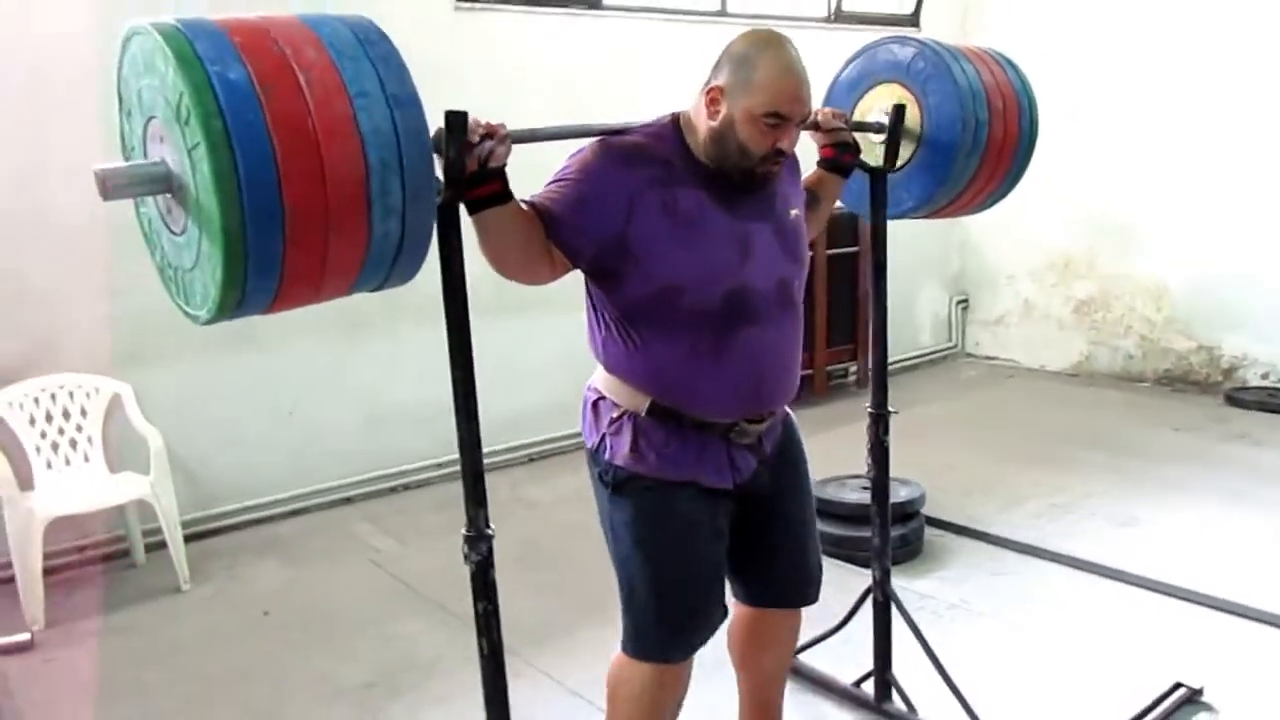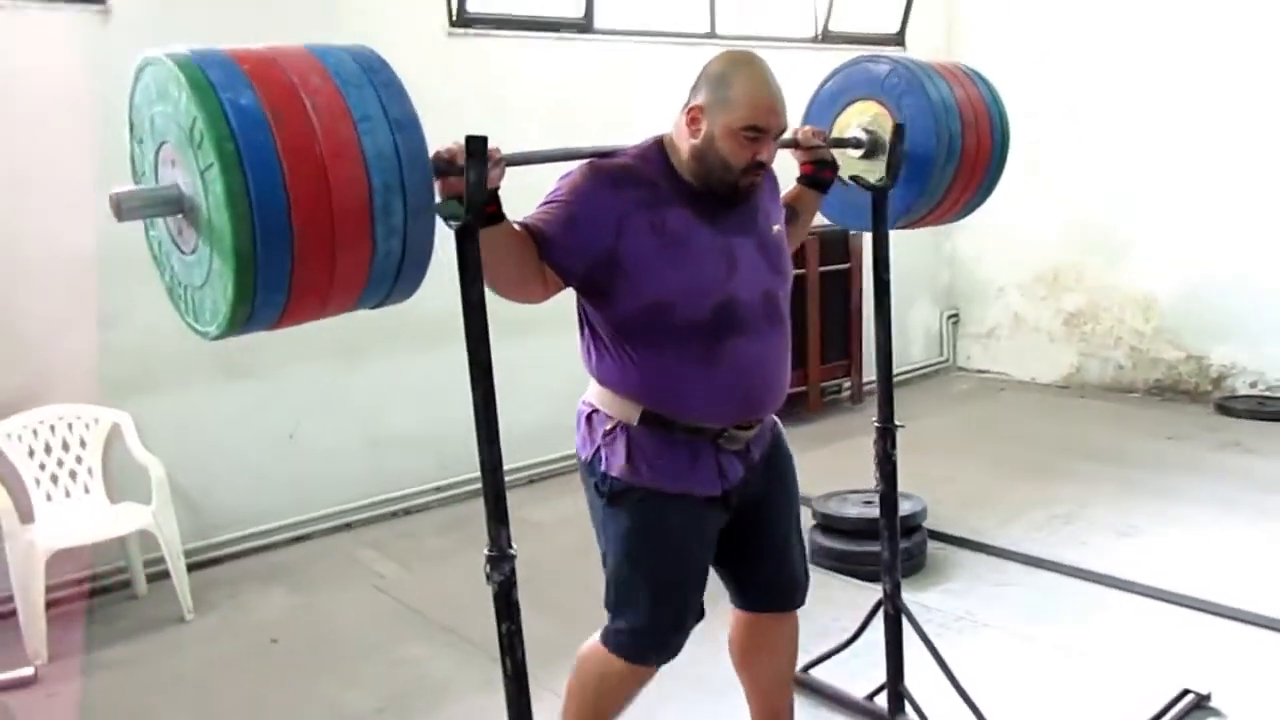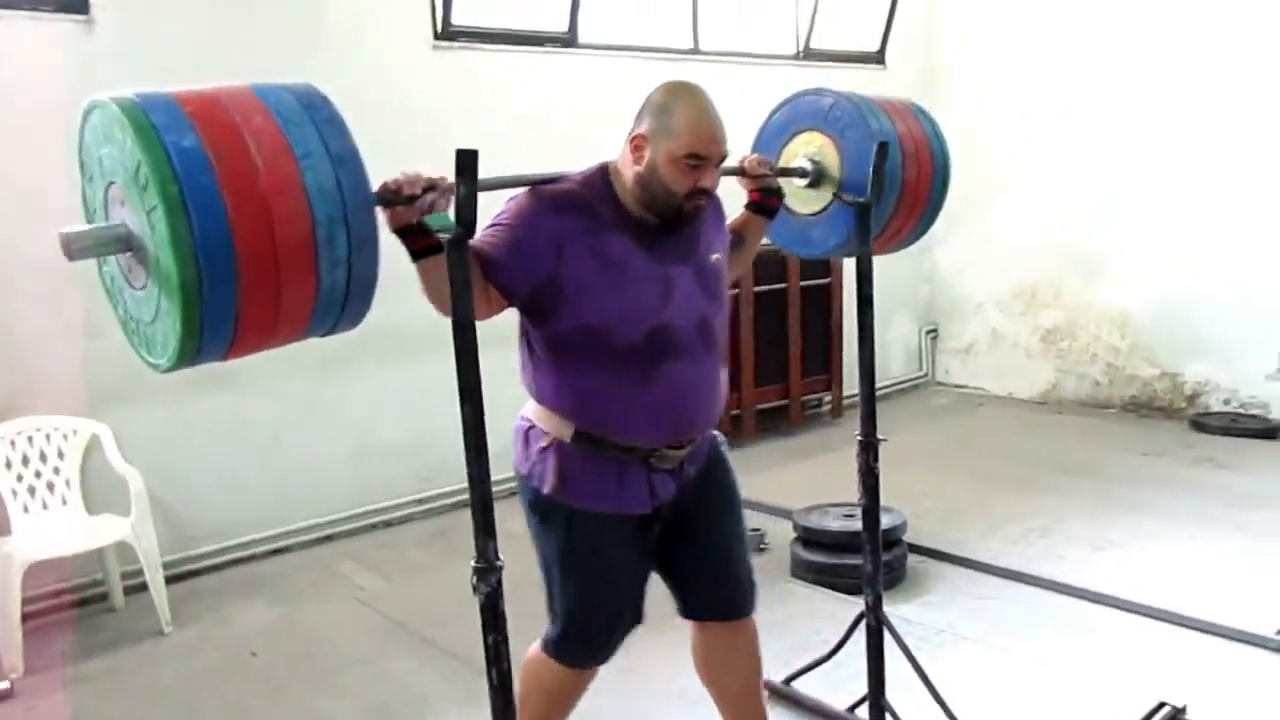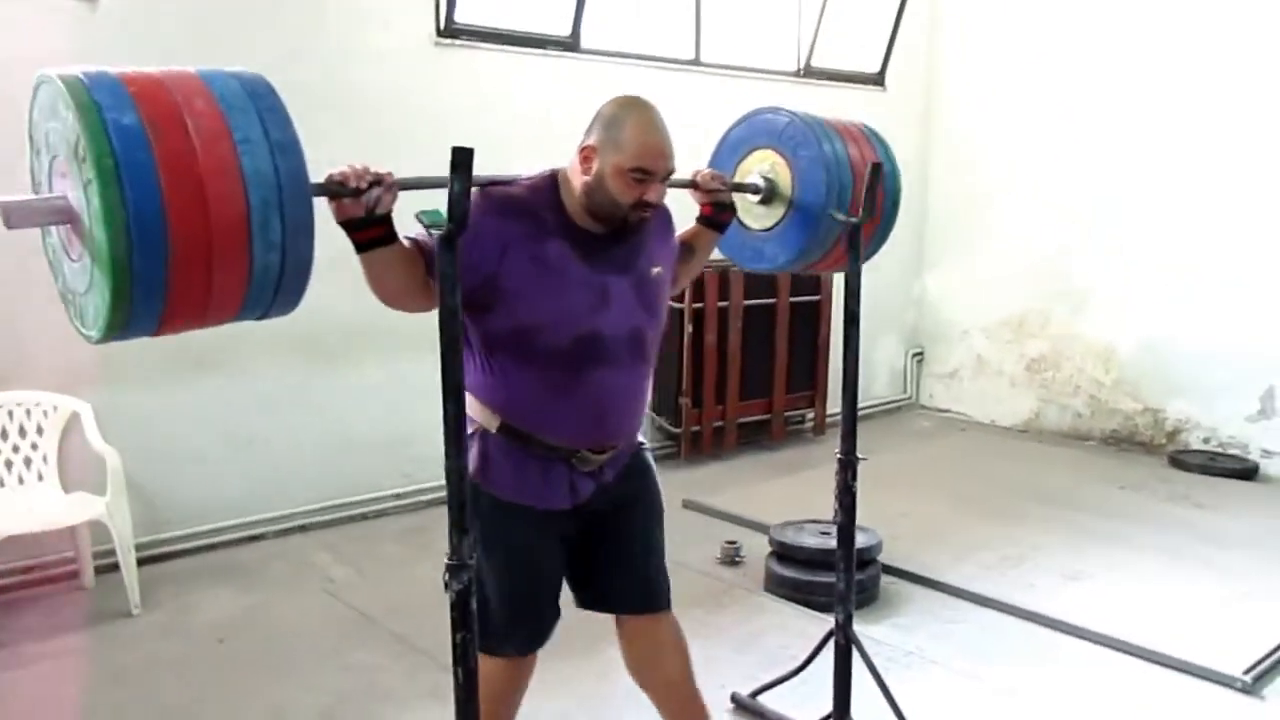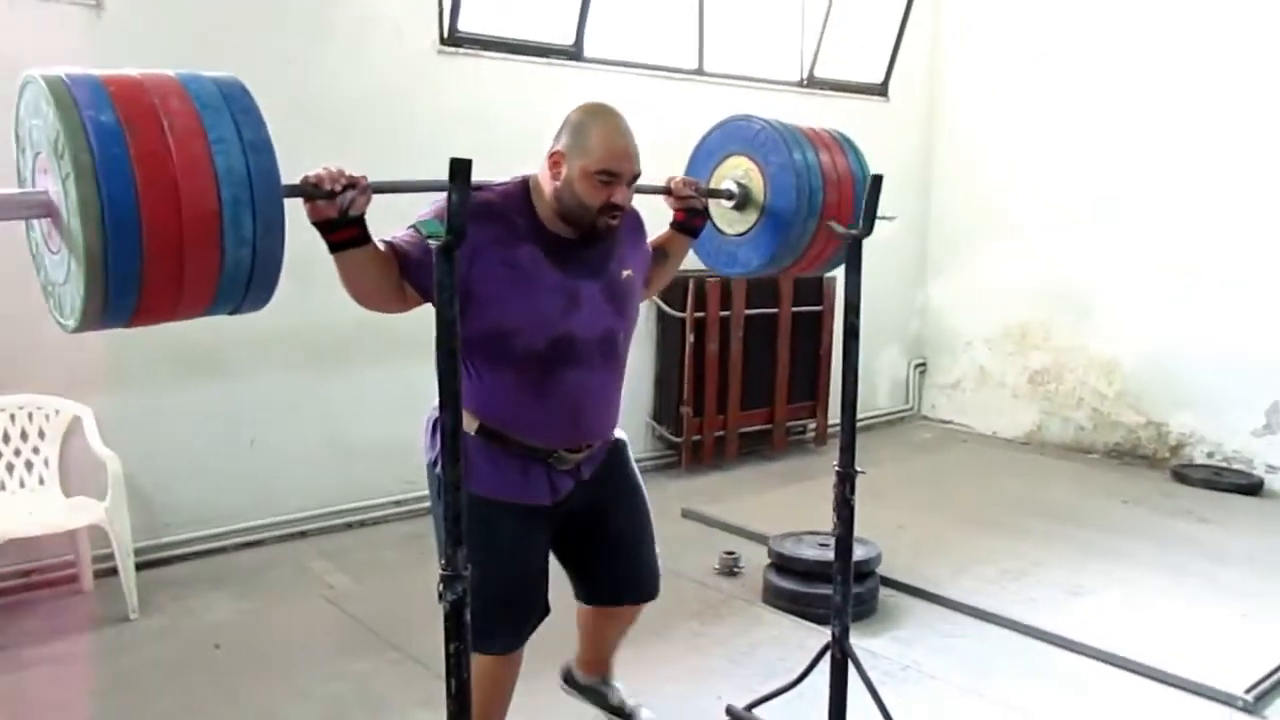
dt=0.2s
person 1, frame 1
left shoulder: (774, 167)
right shoulder: (623, 171)
right elbow: (534, 257)
left wrist: (836, 164)
right wrist: (484, 187)
left hip: (766, 437)
right hip: (657, 453)
left knee: (783, 596)
right knee: (668, 637)
person 1, frame 2
left shoulder: (755, 184)
right shoulder: (612, 192)
right elbow: (527, 276)
left wrist: (816, 179)
right wrist: (480, 208)
left hip: (754, 444)
right hip: (649, 461)
left knee: (775, 601)
right knee: (647, 636)
person 1, frame 3
left shoulder: (700, 213)
right shoulder: (555, 218)
right elbow: (474, 294)
left wrist: (761, 207)
right wrist: (423, 236)
left hip: (692, 462)
right hip: (585, 476)
left knee: (726, 610)
right knee: (584, 640)
person 1, frame 4
left shoulder: (650, 224)
right shoulder: (502, 219)
right elbow: (415, 289)
left wrist: (713, 220)
right wrist: (371, 229)
left hip: (616, 462)
right hip: (513, 470)
left knee: (647, 607)
right knee: (511, 634)
person 1, frame 5
left shoulder: (623, 228)
right shoulder: (478, 223)
right elbow: (391, 288)
left wrist: (686, 225)
right wrist: (345, 230)
left hip: (595, 458)
right hip: (491, 468)
left knee: (628, 590)
right knee: (495, 633)
